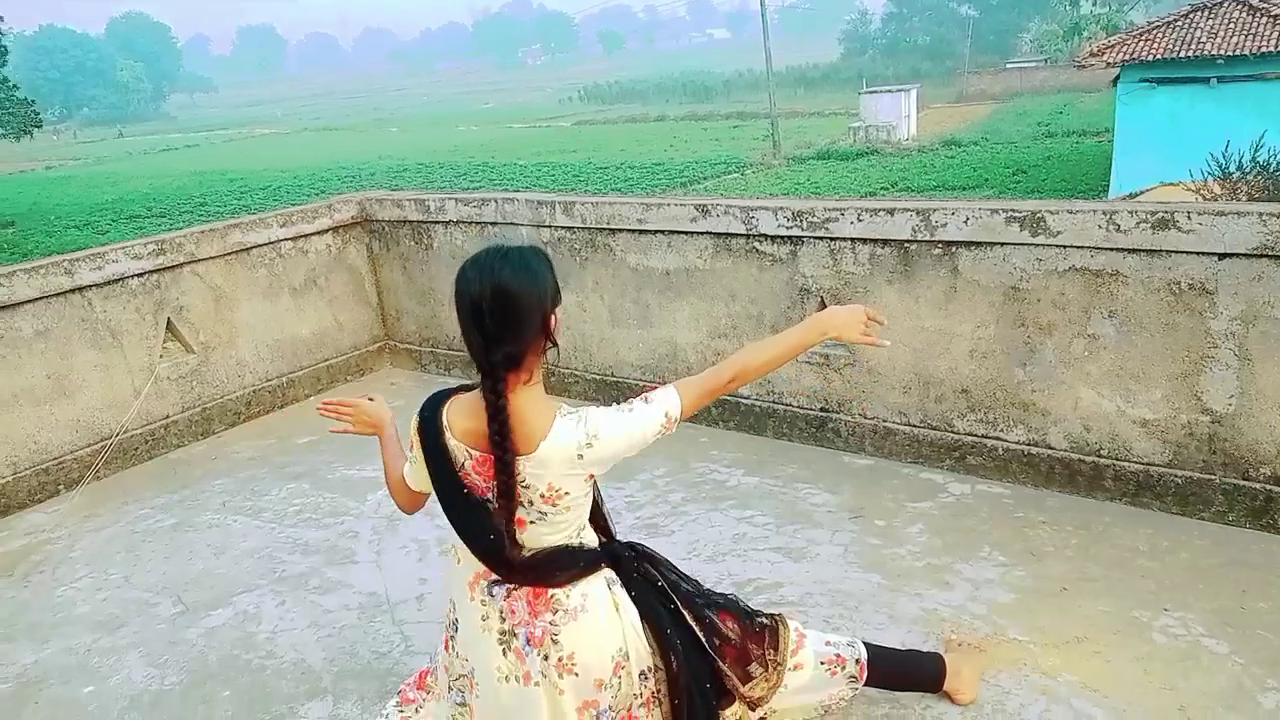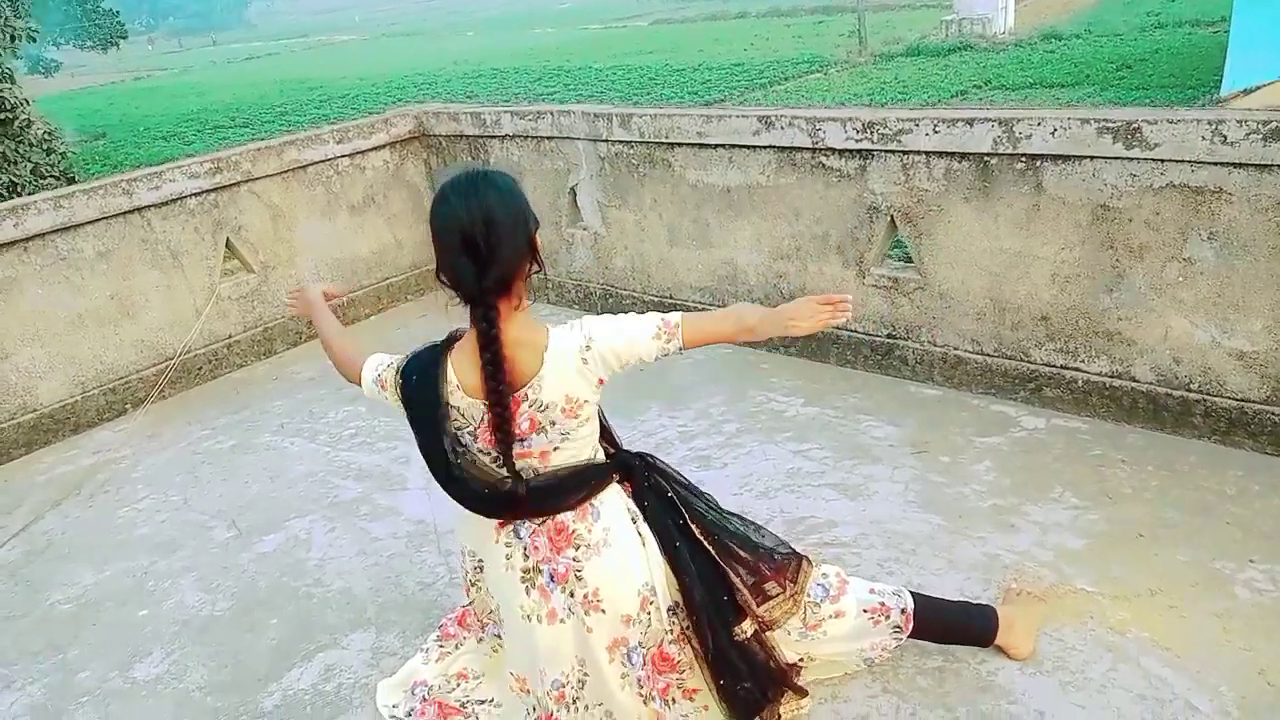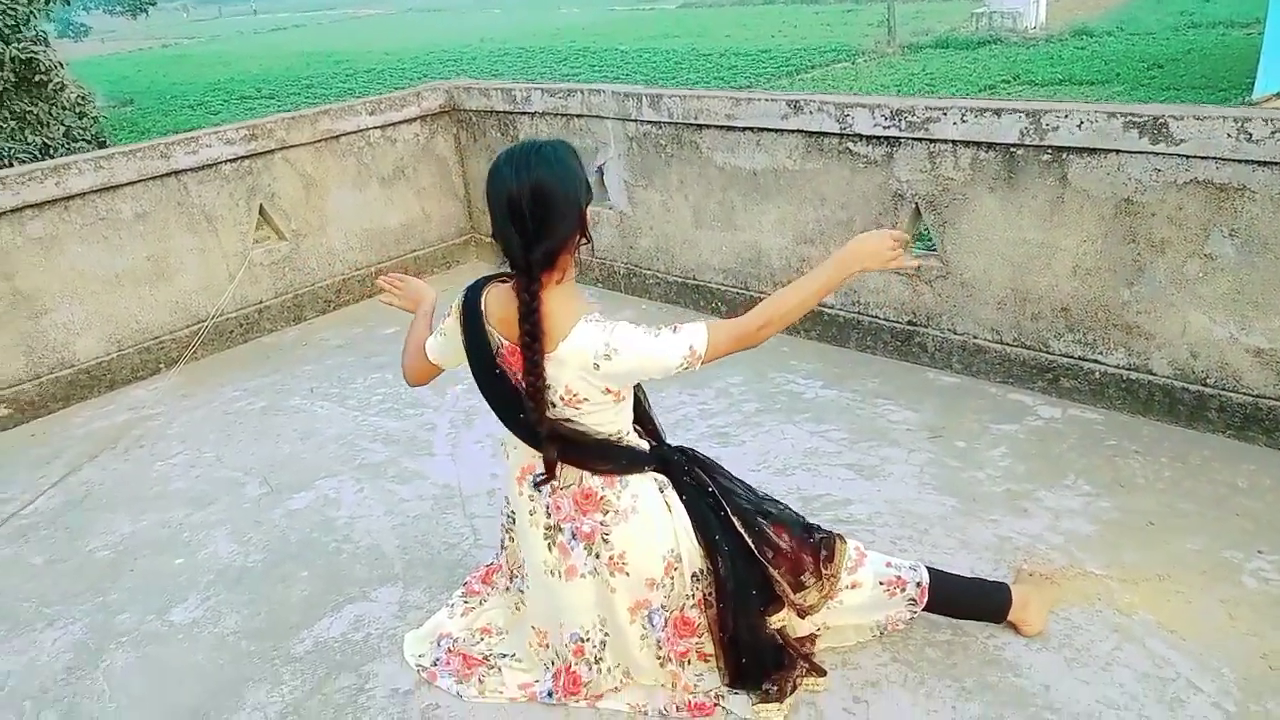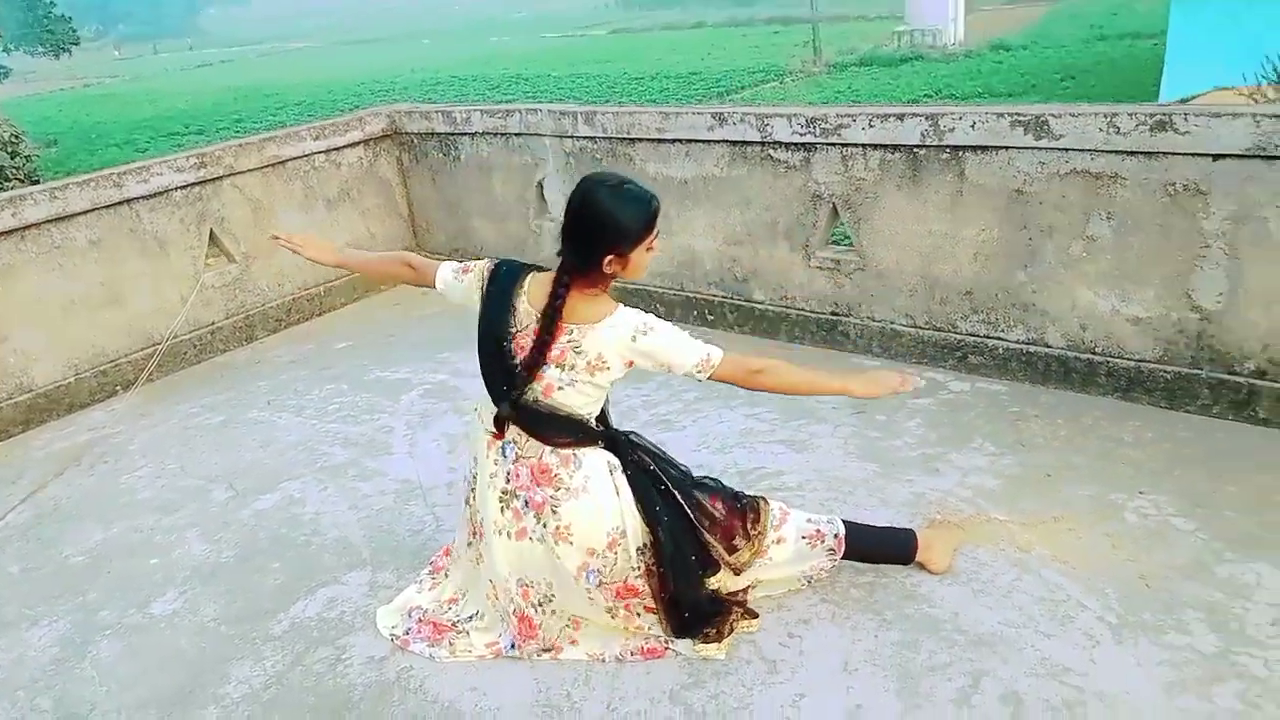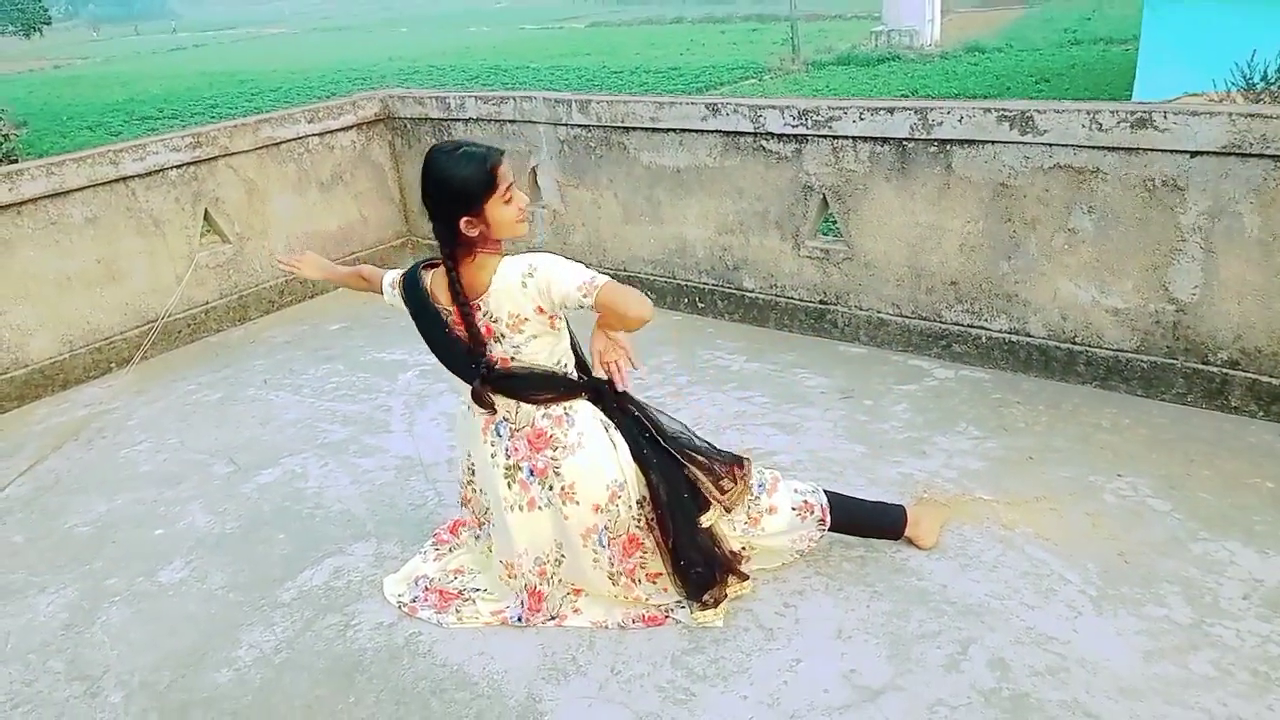
dt=1s
person 1, frame 1
left shoulder: (440, 420)
right shoulder: (583, 434)
left elbow: (407, 498)
right elbow: (718, 380)
left wrist: (383, 426)
right wrist: (826, 322)
left hip: (491, 632)
right hip: (581, 627)
right knee: (741, 650)
person 1, frame 2
left shoulder: (427, 376)
right shoulder: (575, 348)
left elbow: (353, 364)
right elbow: (711, 325)
left wrist: (318, 309)
right wrist: (781, 319)
left hip: (514, 576)
right hip: (606, 555)
right knee: (773, 591)
person 1, frame 3
left shoulder: (478, 307)
right shoulder: (602, 347)
left elbow: (414, 369)
right elbow: (747, 330)
left wrist: (422, 306)
right wrist: (852, 257)
left hip: (547, 532)
right hip: (633, 531)
right knee: (795, 560)
right ankle: (1008, 602)
person 1, frame 4
left shoulder: (502, 286)
right shoulder: (629, 331)
left elbow: (415, 267)
right elbow: (751, 371)
left wrist: (332, 252)
right wrist: (854, 383)
left hip: (505, 503)
right hip: (582, 503)
right knee: (731, 525)
right ankle: (912, 546)
person 1, frame 5
left shoulder: (422, 287)
right shoulder: (531, 275)
left elbow: (374, 278)
right elbow: (636, 308)
left wrist: (324, 270)
right wrist: (605, 330)
left hip: (502, 465)
right hip: (577, 457)
right knee: (722, 489)
right ankle: (903, 522)
